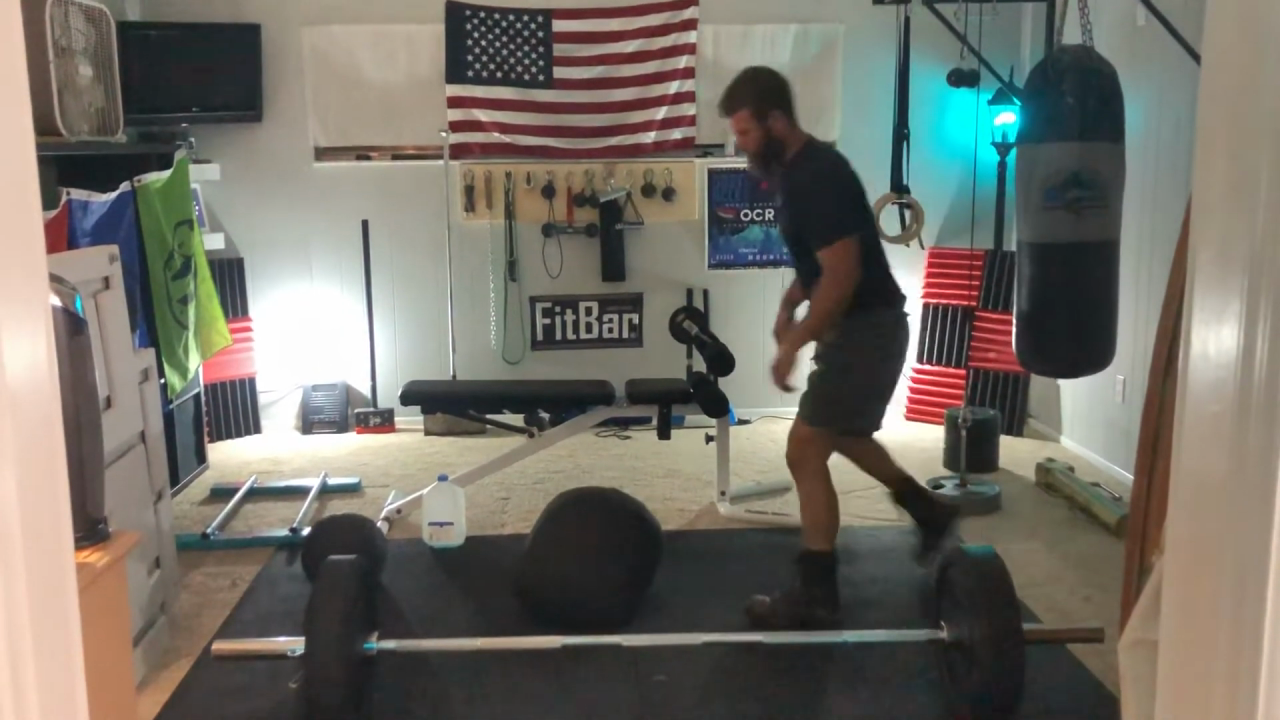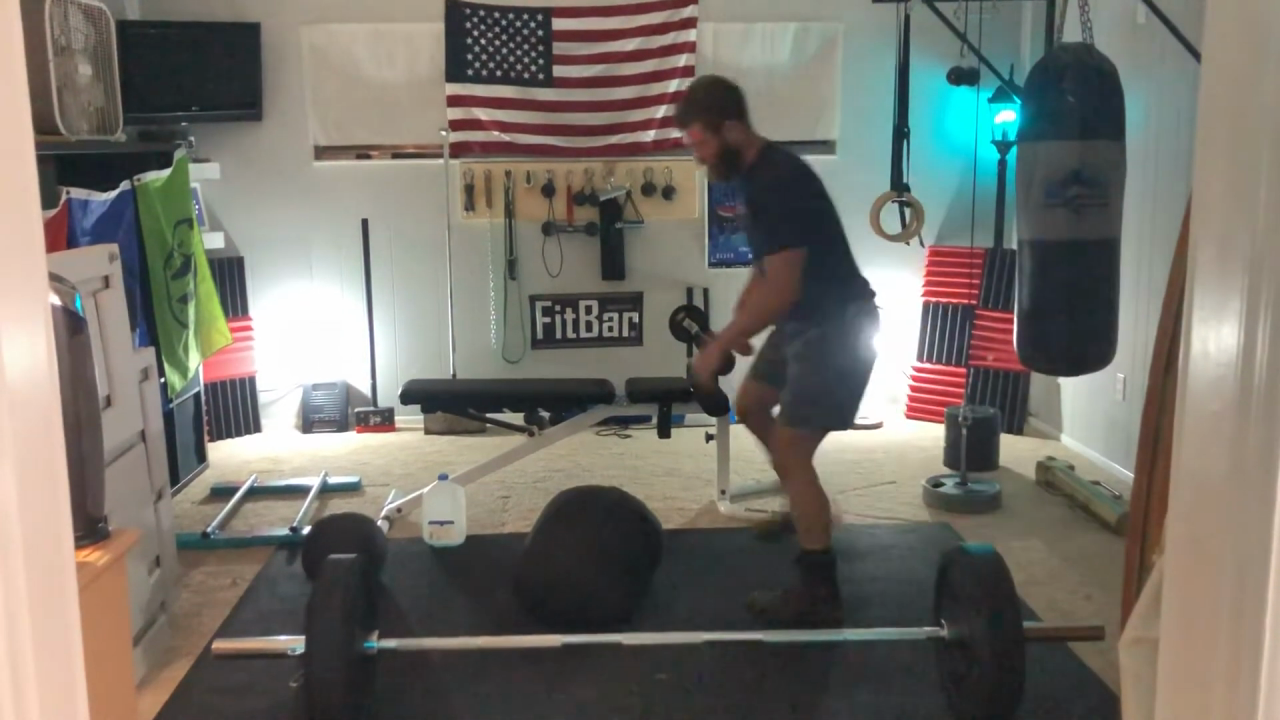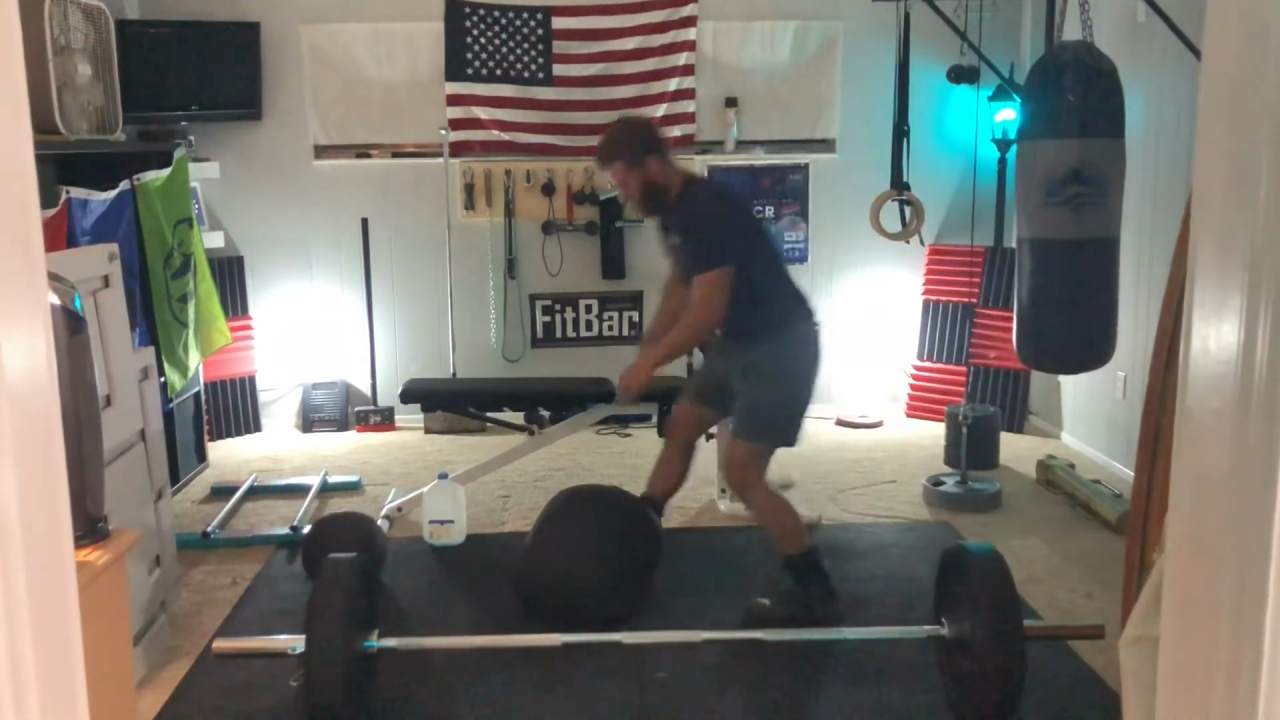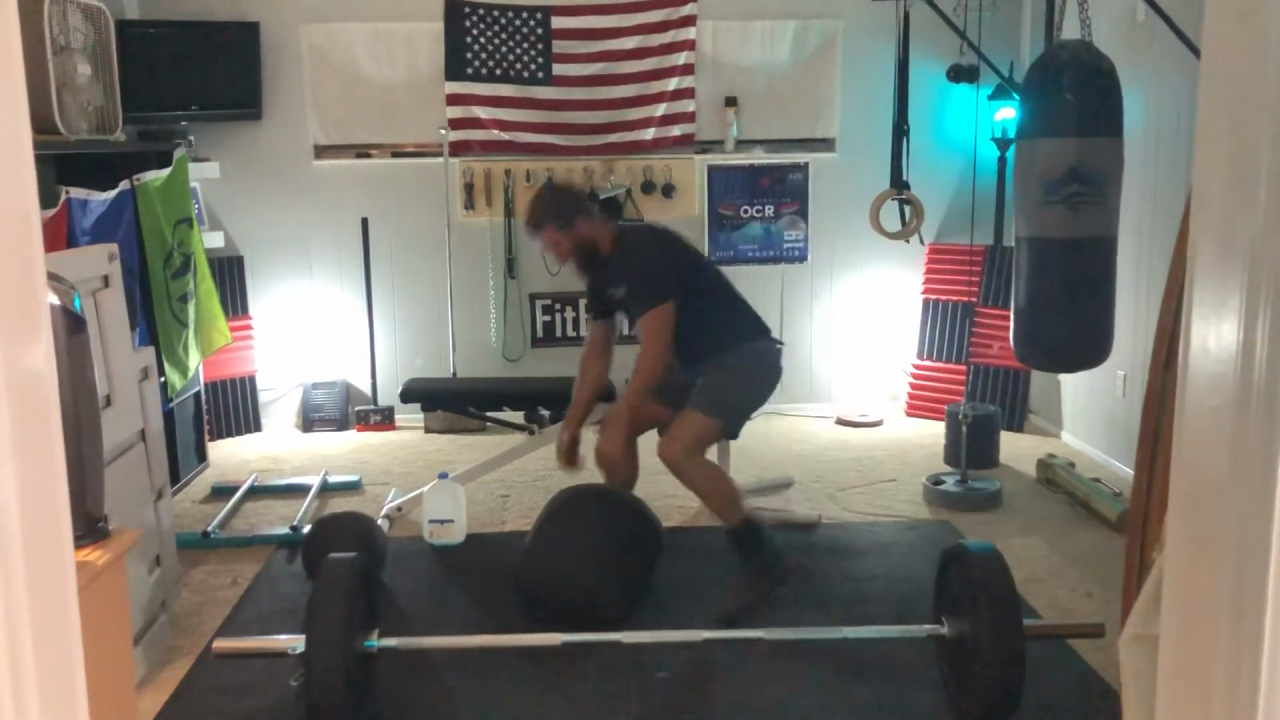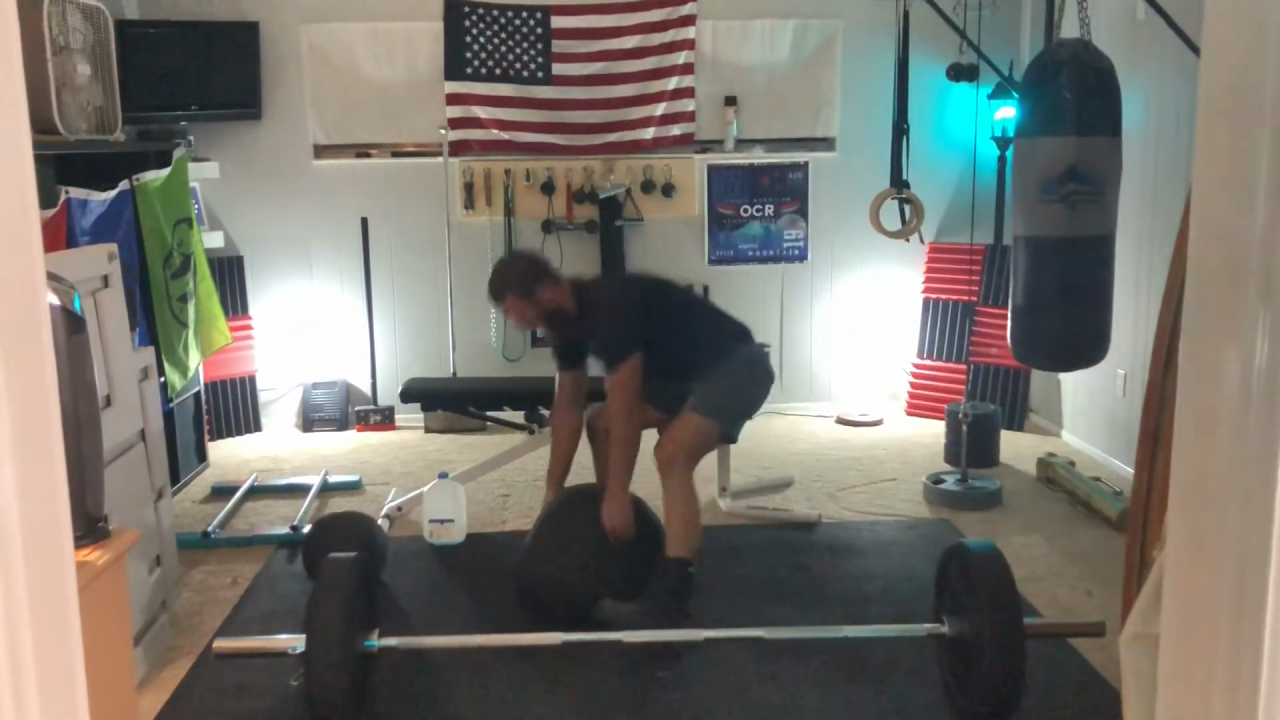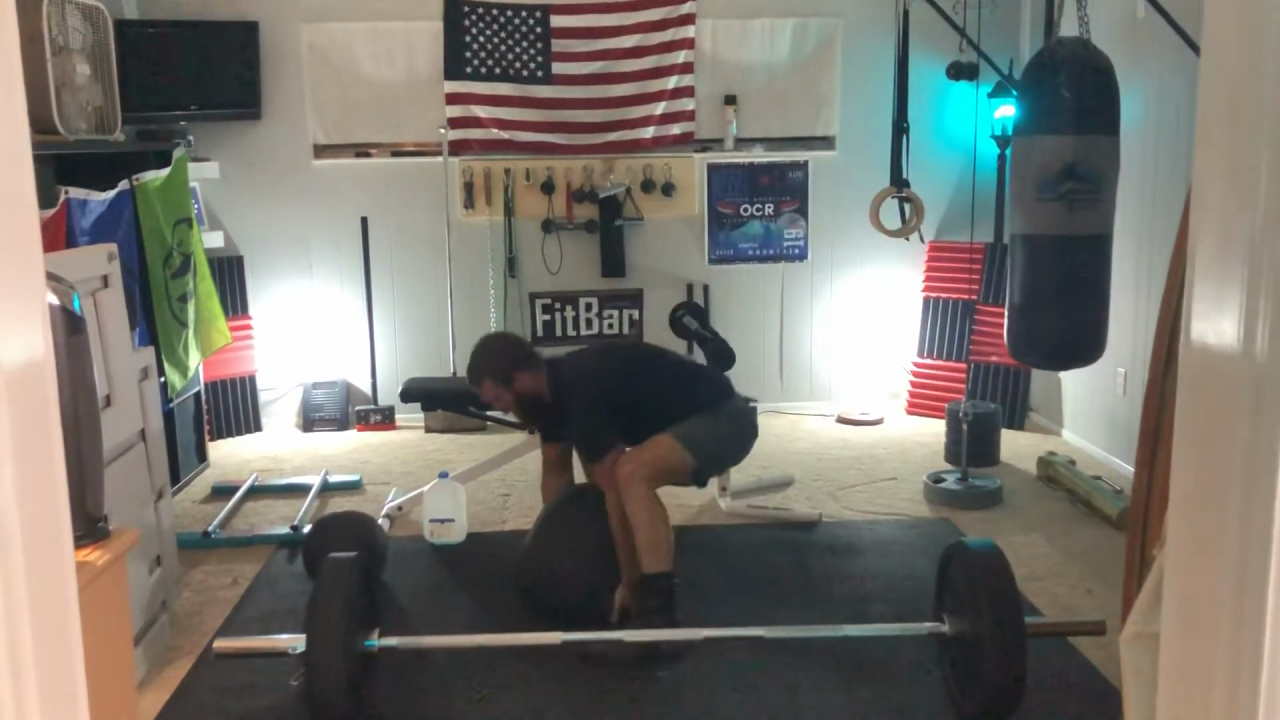
dt=0.2s
person 1, frame 1
left shoulder: (815, 179)
right shoulder: (802, 168)
left elbow: (841, 275)
left wrist: (793, 345)
right wrist: (789, 306)
left hip: (865, 326)
right hip: (864, 321)
left knee: (805, 452)
right knee: (840, 433)
left ankle: (816, 594)
right ankle: (929, 512)
person 1, frame 2
left shoulder: (778, 184)
right shoulder: (755, 172)
left elbow: (781, 289)
left wrist: (720, 343)
right wrist: (739, 315)
left hip: (836, 325)
right hip: (808, 317)
left knee: (789, 451)
right knee: (748, 405)
left ankle: (818, 592)
right ankle: (802, 506)
person 1, frame 3
left shoulder: (707, 211)
right shoulder: (674, 209)
left elbow: (707, 310)
right elbow: (679, 286)
left wrist: (647, 363)
right wrist: (650, 343)
left hip: (781, 345)
right hip: (738, 339)
left knee: (741, 472)
right knee: (680, 427)
left ankle: (814, 595)
person 1, frame 4
left shoulder: (646, 255)
right shoulder: (601, 267)
left elbow: (655, 351)
right elbow: (597, 351)
left wrist: (621, 425)
right wrist: (572, 423)
left hip: (745, 356)
right hip: (694, 358)
left knee: (677, 449)
right knee: (616, 428)
left ankle: (759, 554)
person 1, frame 5
left shoulder: (611, 309)
right shoulder: (568, 319)
left elbow: (624, 409)
right elbow: (568, 405)
left wrist: (617, 492)
right wrist: (554, 486)
left hip: (735, 366)
left knee: (672, 456)
right knee: (600, 422)
left ankle: (670, 599)
right ankle: (608, 539)
person 1, frame 6
left shoulder: (584, 392)
right shoulder: (553, 387)
left elbow: (615, 492)
right elbow: (555, 472)
left wrist: (628, 580)
left hip: (723, 419)
left knee: (633, 474)
right knee: (590, 445)
left ankle: (657, 615)
